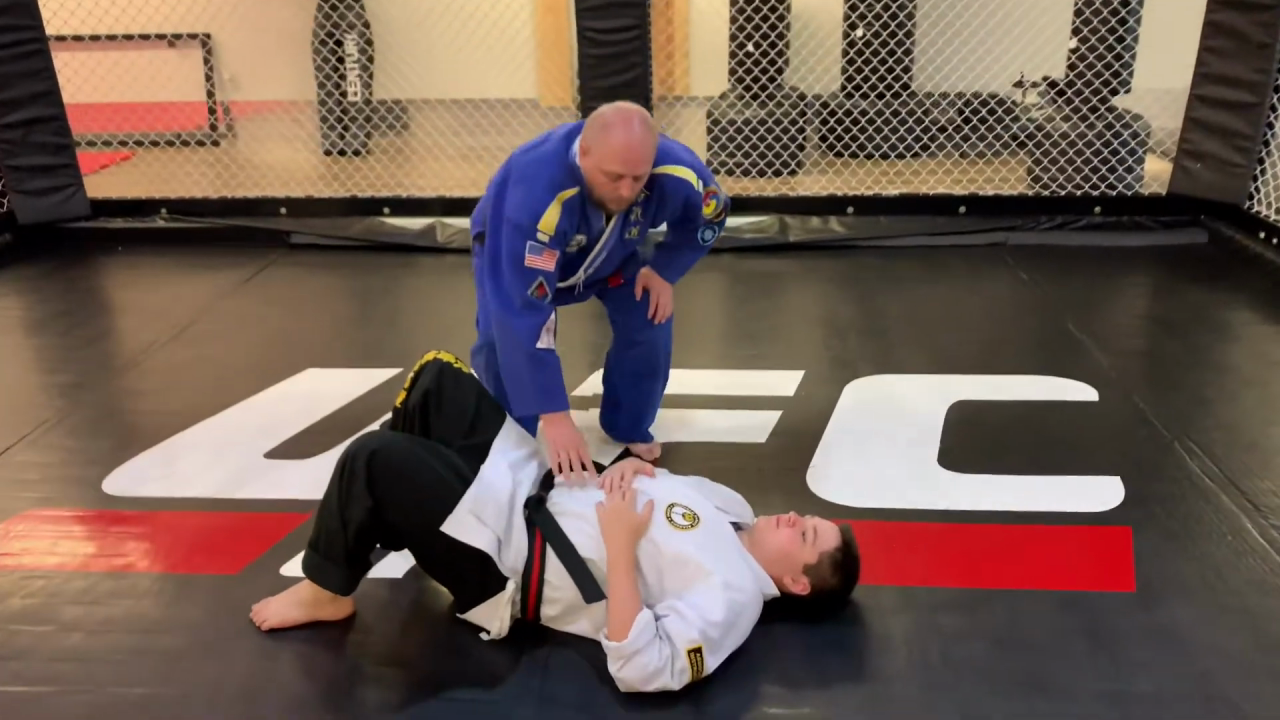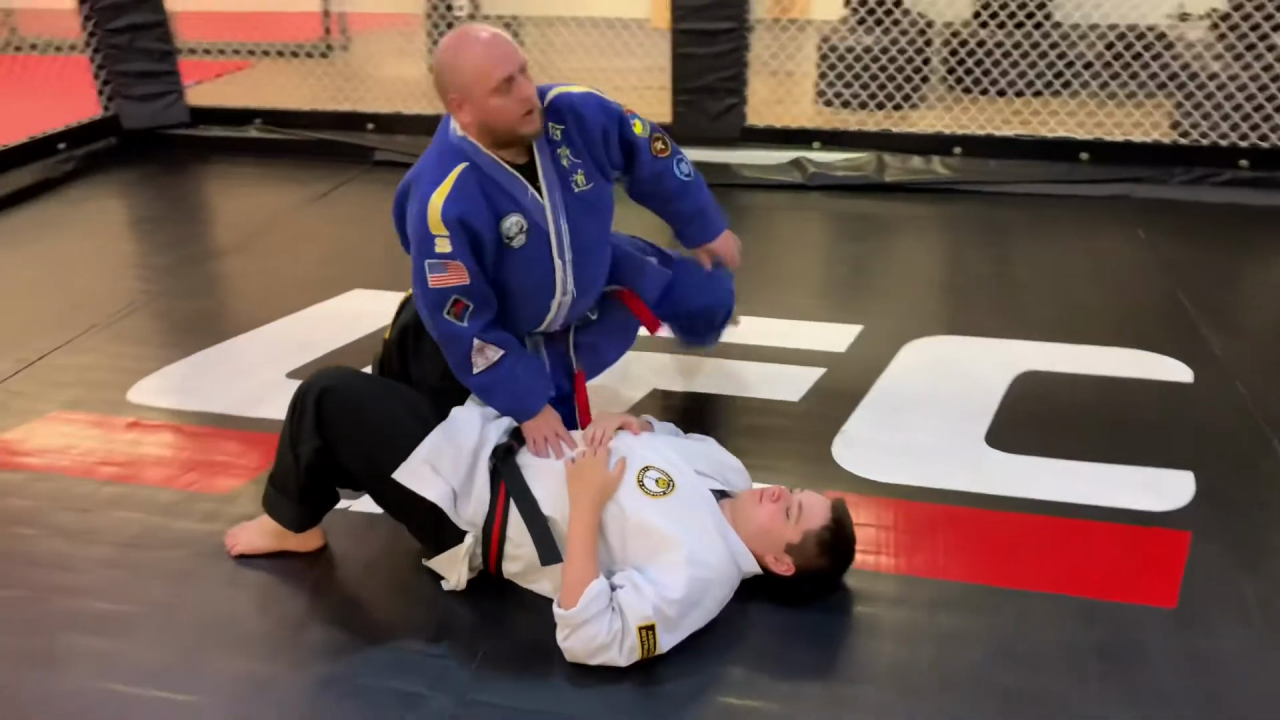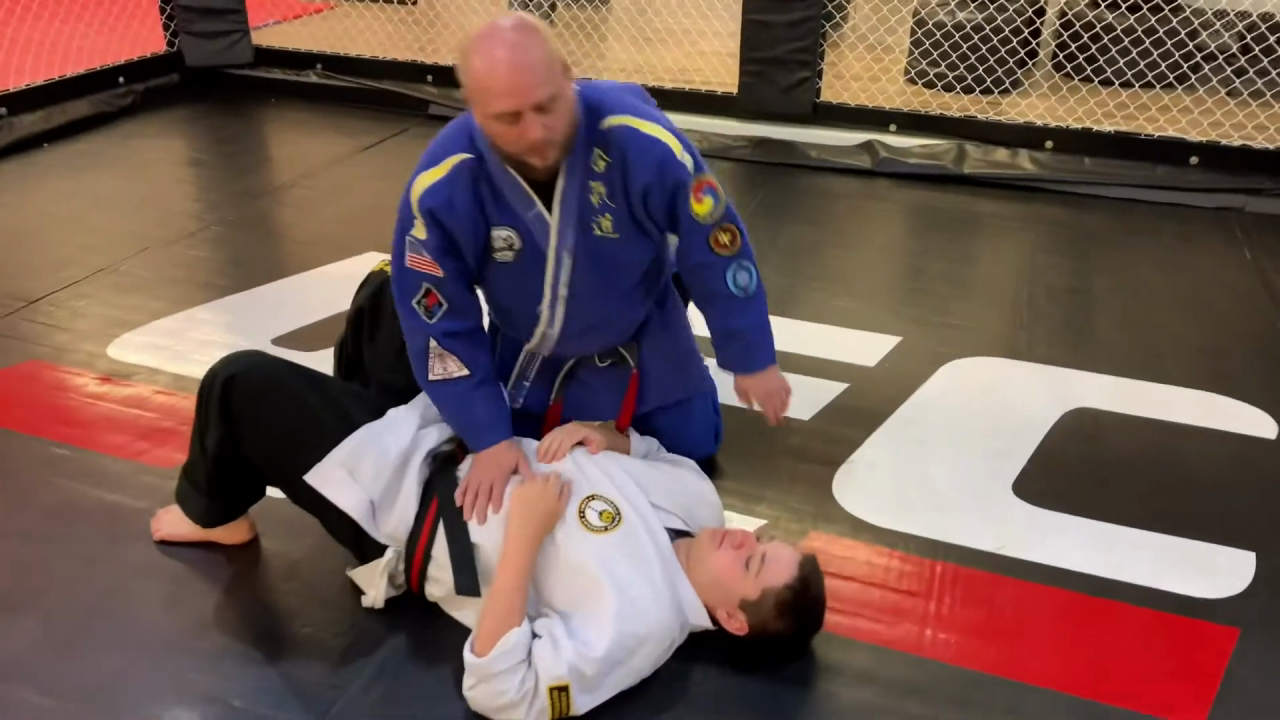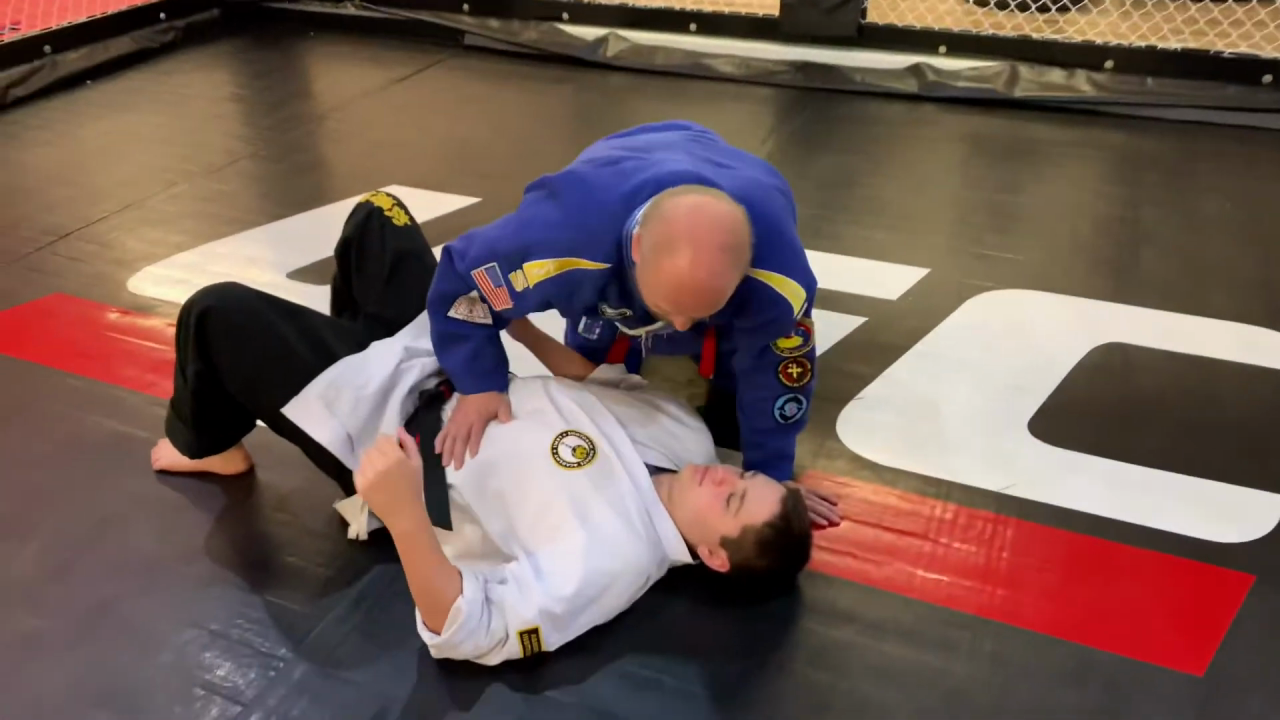
dt=1s
person 1, frame 1
left shoulder: (732, 597)
right shoulder: (733, 510)
left elbow: (640, 668)
left wrist: (619, 543)
right wrist: (632, 467)
left hip: (503, 560)
right hip: (533, 488)
left knee: (372, 460)
right knee: (439, 376)
left ankle: (326, 591)
right ankle: (383, 515)
person 1, frame 2
left shoulder: (701, 571)
right shoulder: (727, 473)
left elbow: (588, 639)
right elbow: (665, 439)
left wrist: (584, 503)
right wrist: (628, 421)
left hip: (471, 505)
right hip: (509, 432)
left knee: (326, 396)
left ankle: (290, 524)
right ankle: (390, 416)
person 1, frame 3
left shoulder: (639, 622)
right shoulder: (695, 500)
right elbow: (643, 447)
left wrist: (525, 535)
right wrist: (600, 436)
left hip: (410, 523)
right hip: (462, 444)
left knee: (240, 385)
left ankle: (212, 517)
right ankle: (352, 424)
person 1, frame 4
left shoulder: (612, 559)
right shoulder: (686, 437)
left elbow: (462, 631)
right elbow: (611, 386)
left wrist: (401, 510)
right wrist: (526, 331)
left hip: (389, 433)
right hip: (453, 373)
left knee: (216, 314)
right knee: (377, 214)
left ankle: (207, 446)
right ankle: (351, 346)
person 2, frame 1
left shoulder: (673, 173)
right shoulder: (536, 191)
left elbow: (711, 210)
right elbow: (525, 311)
left wrist: (665, 270)
right wrist: (553, 414)
right hip: (510, 247)
left knee: (648, 317)
right knee: (500, 337)
left ankle: (629, 428)
person 2, frame 2
left shoulder: (572, 110)
right shoulder: (444, 200)
left elbow: (650, 155)
right elbow: (464, 322)
left wrist: (707, 228)
right wrist: (528, 407)
left hip: (600, 279)
right hip: (522, 341)
left knee: (710, 296)
right knee: (552, 451)
person 2, frame 3
left shoulder: (636, 138)
right shoulder: (442, 186)
left elbow: (716, 246)
right elbow: (436, 322)
left wrist: (751, 359)
right wrist: (486, 439)
left hip: (640, 342)
right hip: (525, 355)
left knee: (690, 454)
right knee: (518, 480)
person 2, frame 4
left shoulder: (775, 273)
right shoulder: (563, 236)
left elbow: (778, 374)
right elbow: (463, 281)
left wrist: (769, 478)
right wrist: (480, 385)
